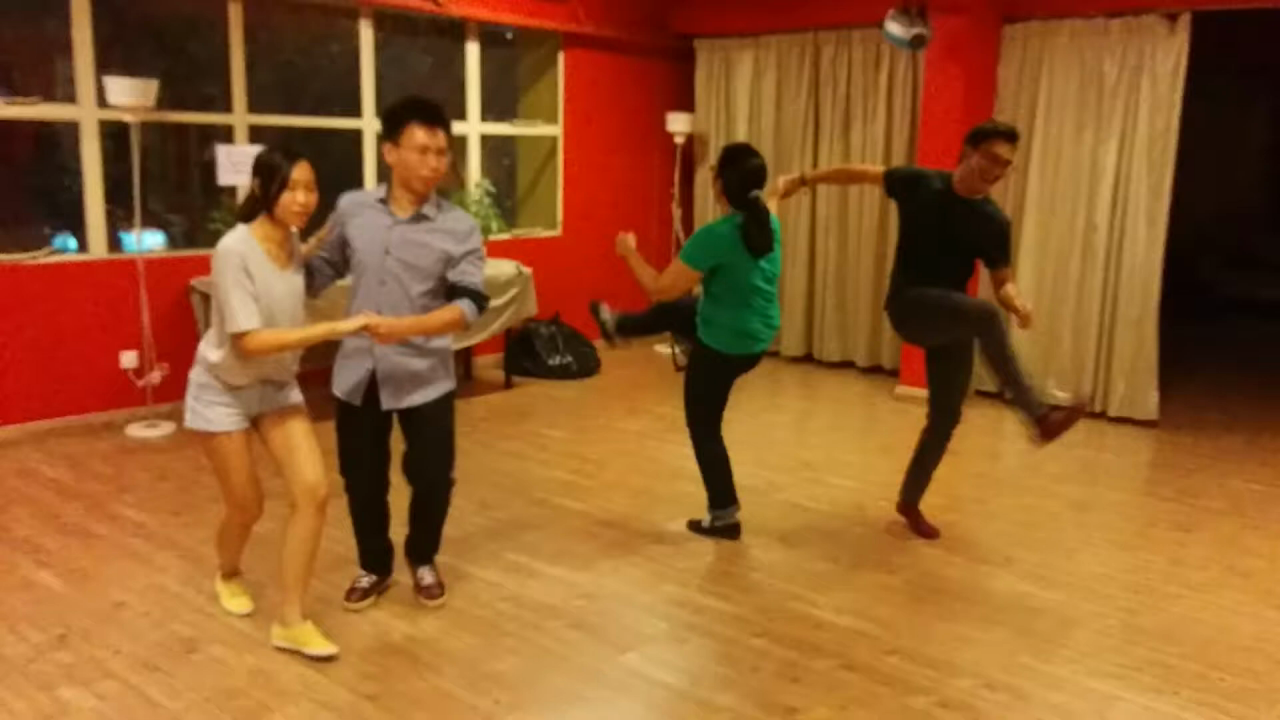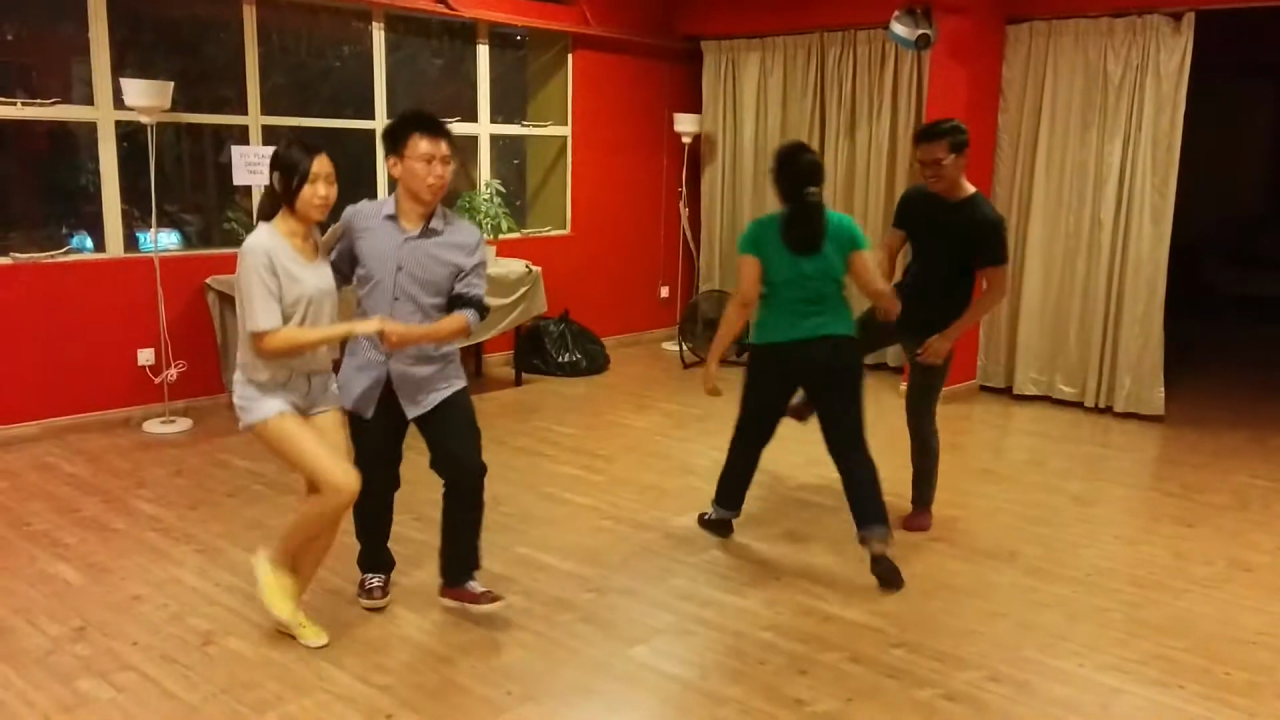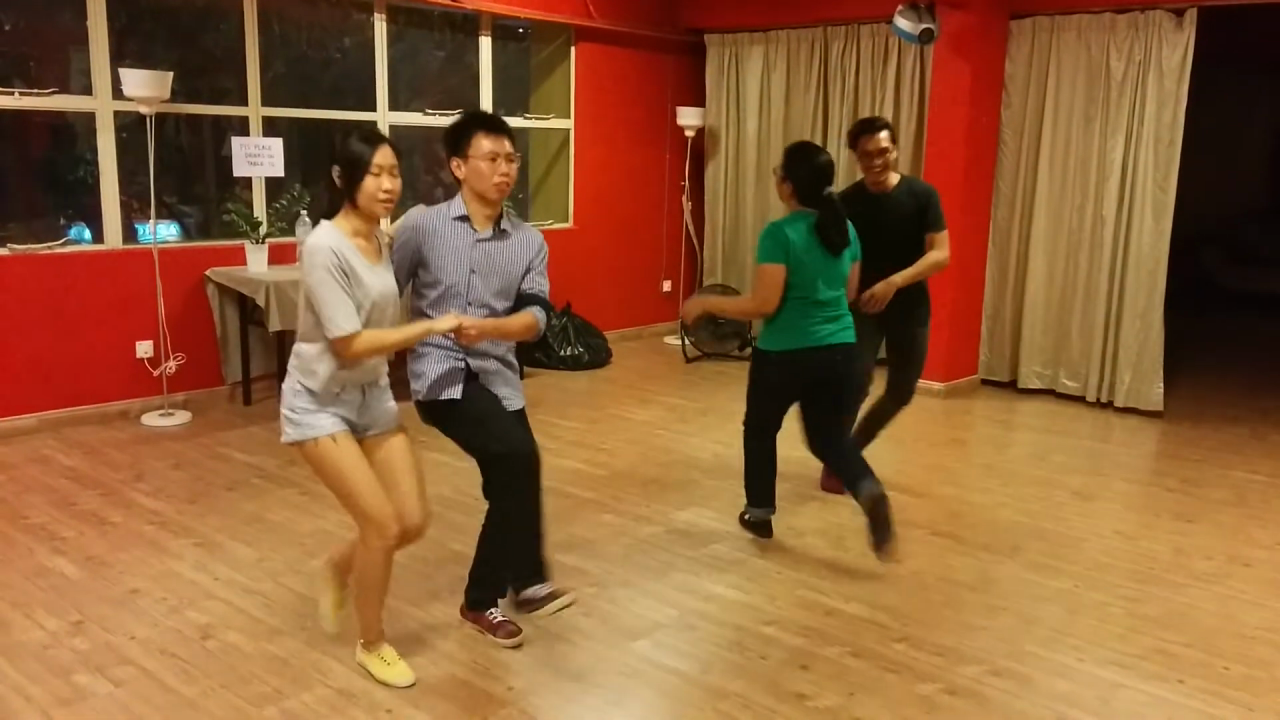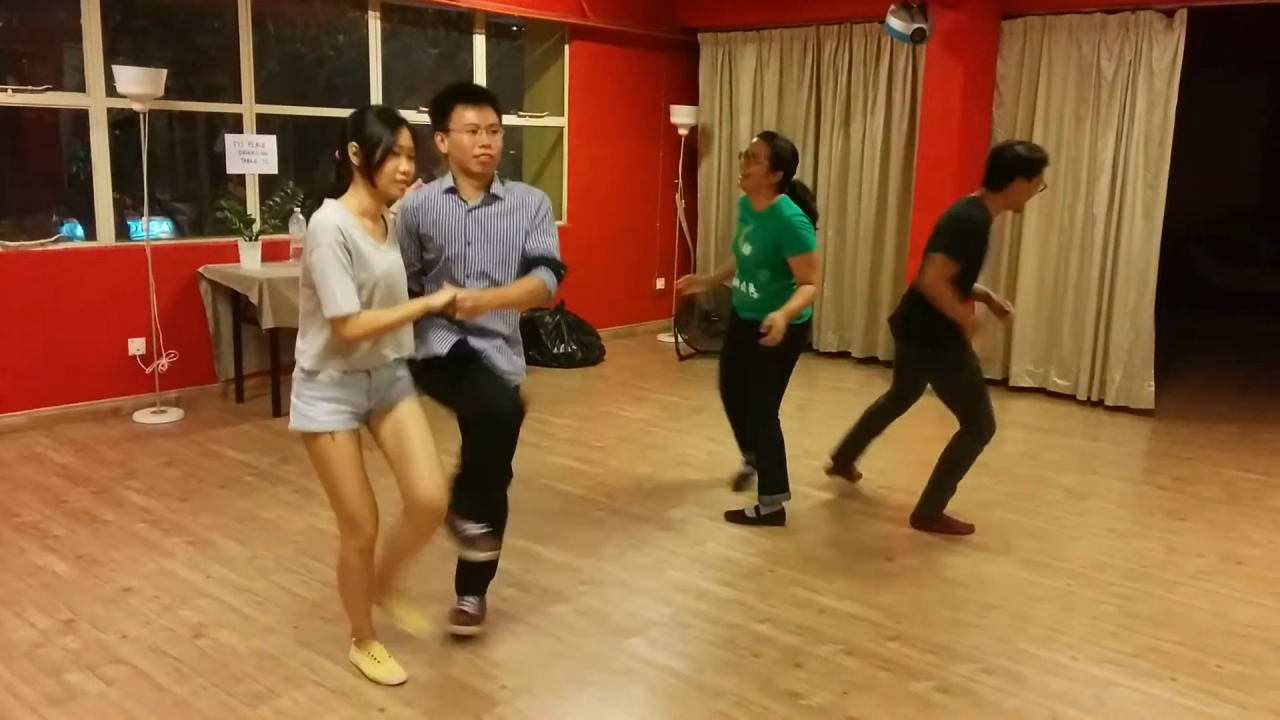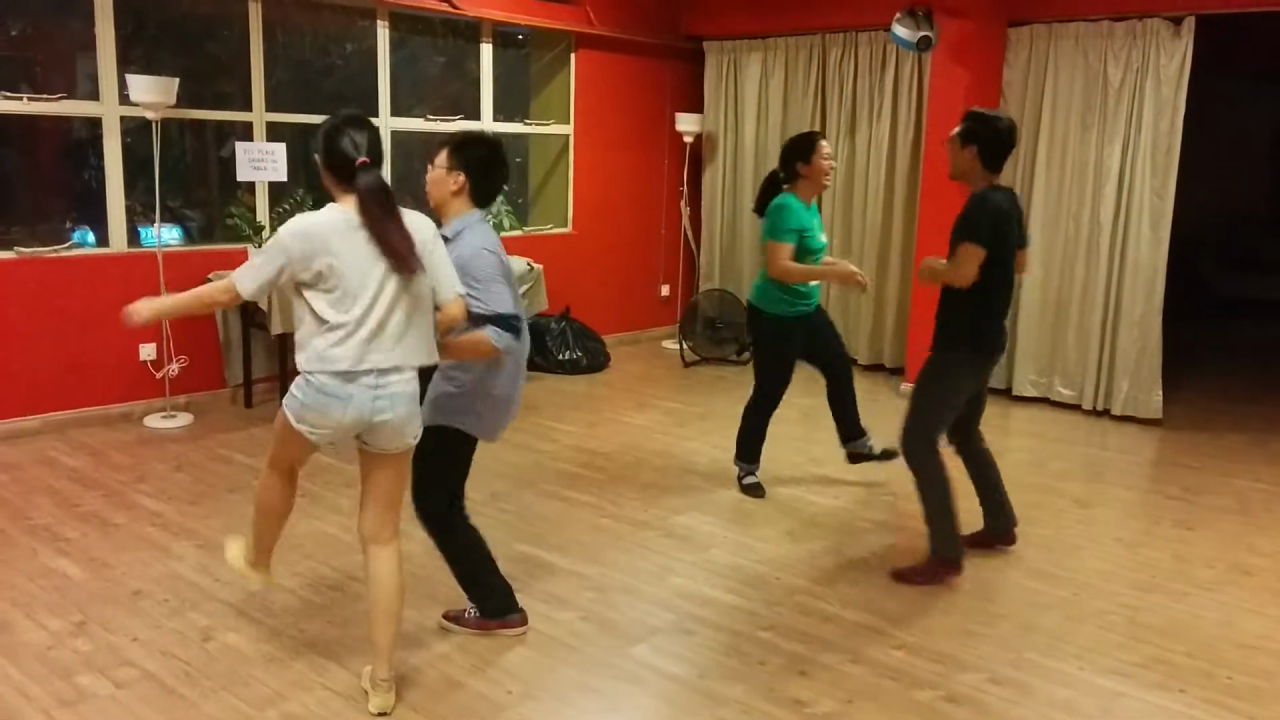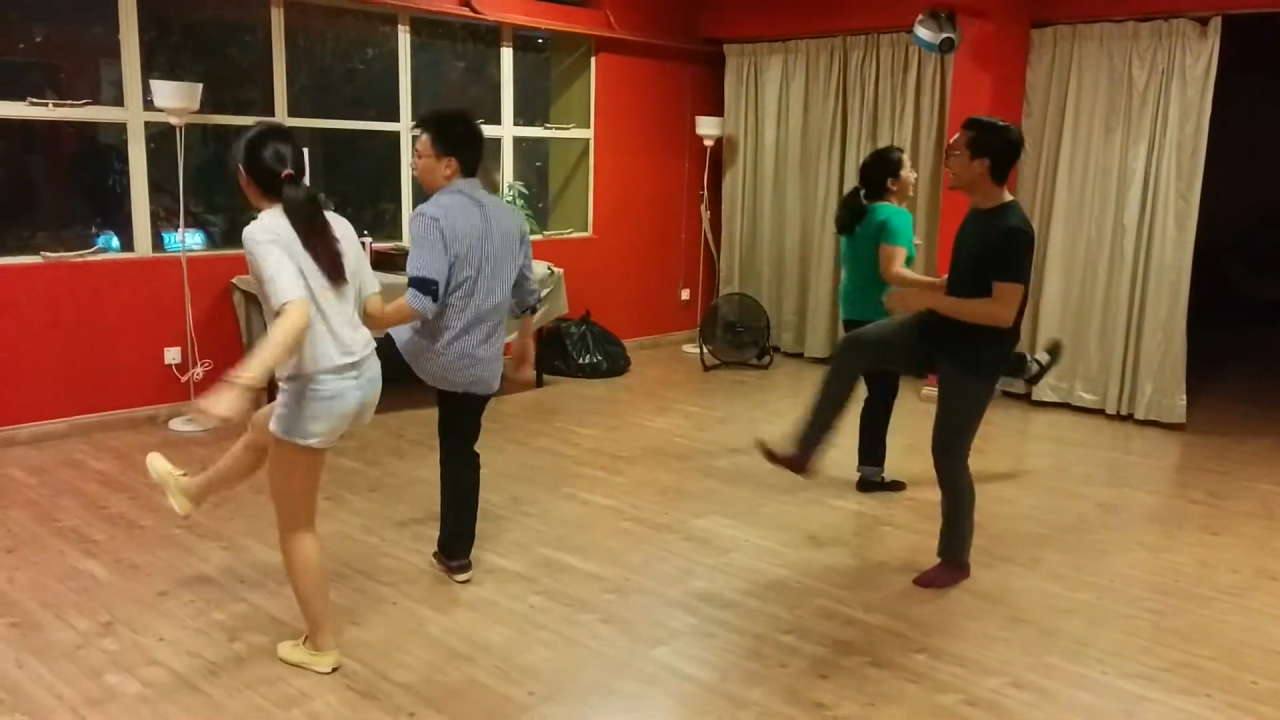
dt=0.7s
person 1, frame 1
left shoulder: (291, 242)
right shoulder: (234, 251)
right elbow: (250, 341)
right wrist: (335, 328)
left hip: (279, 385)
right hip: (224, 389)
left knee: (314, 492)
right knee: (247, 505)
left ankle: (291, 621)
right ankle: (228, 574)
person 1, frame 2
left shoulder: (316, 241)
right shoulder: (260, 249)
right elbow: (268, 341)
right wrist: (351, 329)
left hip: (319, 383)
right hip: (267, 391)
left knee: (330, 497)
right knee: (344, 485)
left ankle: (287, 604)
right ankle: (276, 561)
person 1, frame 3
left shoulder: (379, 240)
right shoulder: (324, 248)
right elbow: (350, 346)
right wrist: (430, 327)
left hip: (372, 396)
right hip: (317, 403)
left knee: (411, 522)
right knee: (383, 523)
left ankle: (338, 570)
right ankle: (372, 643)
person 1, frame 4
left shoulder: (387, 221)
right shoulder: (330, 227)
right elbow: (348, 327)
right wrist: (429, 303)
left hip: (388, 376)
right hip: (330, 388)
left knee: (430, 498)
right knee: (361, 526)
left ankle: (385, 585)
right ankle: (363, 640)
person 1, frame 5
left shoulder: (308, 230)
right shoulder: (419, 229)
left elbow: (234, 292)
right elbow: (455, 315)
left wrist: (161, 307)
left hip: (327, 391)
right hip: (398, 394)
left knee: (280, 469)
right knee: (381, 537)
left ankle: (256, 558)
person 1, frame 6
left shoulder: (263, 233)
right shoulder: (337, 224)
left elbow: (294, 314)
left wrist: (240, 382)
left hip: (322, 388)
right hip: (365, 373)
left knee: (293, 522)
right knee: (262, 427)
left ankle: (320, 645)
right ankle: (192, 491)
person 2, frame 1
left shoulder: (460, 228)
right shoulder: (351, 210)
left elbow: (470, 305)
right elbow: (322, 271)
left wrist: (407, 327)
left hip: (425, 374)
right hip: (360, 370)
left knee: (432, 475)
right knee: (362, 476)
left ankle: (422, 558)
right ankle: (374, 566)
person 2, frame 2
left shoulder: (466, 239)
right shoulder: (358, 220)
left elbow: (471, 313)
right elbow: (333, 276)
left wrist: (416, 335)
left hip: (436, 375)
right hip: (370, 377)
left knee: (466, 469)
right knee: (375, 482)
left ankle: (459, 577)
right ankle: (375, 566)
person 2, frame 3
left shoulder: (530, 241)
right shoulder: (419, 227)
left elbow: (535, 317)
left wrist: (490, 329)
left hip: (498, 379)
right hip: (438, 377)
left knee: (508, 486)
right knee: (513, 454)
left ankle: (483, 599)
right ankle: (527, 581)
person 2, frame 4
left shoulder: (530, 203)
right shoulder: (418, 206)
left elbow: (547, 280)
right elbow: (400, 287)
left wrist: (488, 300)
left hip: (497, 351)
right hip: (440, 349)
left knee: (491, 474)
right knee: (503, 407)
left ankle: (472, 590)
right ankle: (467, 510)
person 2, frame 5
left shoulder: (471, 250)
right shoulder: (466, 239)
left elbow: (502, 336)
left hip: (471, 395)
right hip: (475, 388)
left knee: (439, 503)
left ankle: (500, 611)
person 2, frame 6
left shoulder: (432, 215)
right shoulder: (510, 216)
left elbow: (422, 301)
right elbow: (526, 294)
left wrist: (367, 318)
right wrist: (525, 345)
left hip: (431, 350)
right hip: (483, 363)
left knee: (370, 352)
right knee: (460, 449)
right ankle: (456, 553)
person 3, frame 1
left shoulder: (994, 221)
right shoulder: (920, 185)
left elbow: (1002, 282)
right elbow: (861, 173)
left wrist: (1018, 304)
right wrist: (805, 179)
left hip: (957, 321)
right hip: (911, 306)
left knee: (946, 416)
right knee: (984, 316)
left ankle: (910, 502)
right ankle: (1038, 416)
person 3, frame 2
left shoulder: (986, 220)
right shoulder: (913, 200)
left elbow: (995, 288)
right elbow: (889, 251)
left wrist: (950, 336)
left hip: (939, 325)
right hip: (902, 304)
left knee: (920, 414)
left ankle: (922, 505)
right ankle: (810, 403)
person 3, frame 3
left shoulder: (921, 195)
right shoulder: (847, 202)
left elbow: (942, 254)
left wrist: (894, 282)
left hip: (912, 307)
right hip: (864, 307)
left knee: (901, 392)
left ankle: (854, 446)
person 3, frame 4
left shoulder: (970, 215)
right shoulder: (969, 222)
right elbow: (931, 281)
left wrist: (984, 294)
right wrist: (967, 318)
left hip: (914, 328)
right hip: (930, 334)
left knee: (901, 395)
right knee: (979, 425)
left ankle: (843, 459)
right ankle: (929, 511)
person 3, frame 5
left shoulder: (985, 205)
right shoulder: (1004, 203)
left elbow: (962, 275)
right elbow: (1018, 264)
left wrist: (932, 267)
right wrist: (945, 265)
left hip: (966, 343)
right hip: (963, 338)
left knee: (917, 438)
right knee: (962, 431)
left ankle: (944, 554)
right ankle: (1001, 526)
person 3, frame 6
left shoulder: (1012, 230)
right shoulder: (977, 214)
left elbow: (1004, 312)
left wrist: (927, 300)
right wrist: (930, 295)
left hip: (975, 357)
right hip: (935, 332)
left knee: (949, 455)
right knee: (854, 348)
left ankle: (955, 561)
right ankle: (803, 452)
person 4, frame 1
left shoulder: (715, 236)
right shoulder: (769, 223)
left elbow: (662, 288)
left wrist: (630, 252)
left hip: (724, 348)
right hip: (759, 337)
left knee: (704, 427)
right knee: (678, 310)
left ankle: (724, 517)
right ankle: (616, 325)
person 4, frame 2
left shoulder: (761, 231)
right shoulder: (843, 227)
left elbow: (743, 299)
right elbow: (875, 288)
left wrist: (713, 358)
right wrist: (892, 307)
left hip: (776, 351)
right hip: (834, 348)
left knee: (750, 435)
right knee: (849, 446)
left ankle: (723, 513)
right ankle: (878, 544)
person 4, frame 3
left shoulder: (778, 233)
right shoulder: (845, 229)
left elbow: (765, 304)
left wrist: (706, 304)
left hip: (786, 354)
right hip: (839, 351)
left knee: (760, 429)
right knee: (827, 434)
left ankle: (759, 514)
right ankle: (869, 492)
person 4, frame 4
left shoulder: (789, 220)
right shoulder: (746, 207)
left elbow: (810, 284)
left wrist: (783, 315)
right wrist: (709, 279)
left hip: (779, 328)
right hip: (746, 318)
left knee: (758, 406)
right knee: (732, 386)
left ankle: (772, 502)
right ankle: (754, 459)
person 4, frame 5
left shoulder: (810, 204)
right shoulder: (784, 208)
right elbow: (777, 268)
left wrist: (839, 268)
right wrist: (835, 272)
left hip: (805, 313)
right hip: (774, 316)
left knee: (840, 369)
right knee: (769, 392)
left ankle: (858, 445)
right ankle: (746, 466)
person 4, frame 6
left shoulder: (857, 215)
right shoulder: (892, 216)
right elbow: (891, 272)
right wrist: (939, 285)
left hip: (855, 319)
right hip: (885, 319)
left knee: (880, 394)
left ankle: (870, 473)
right ankle: (1030, 367)
